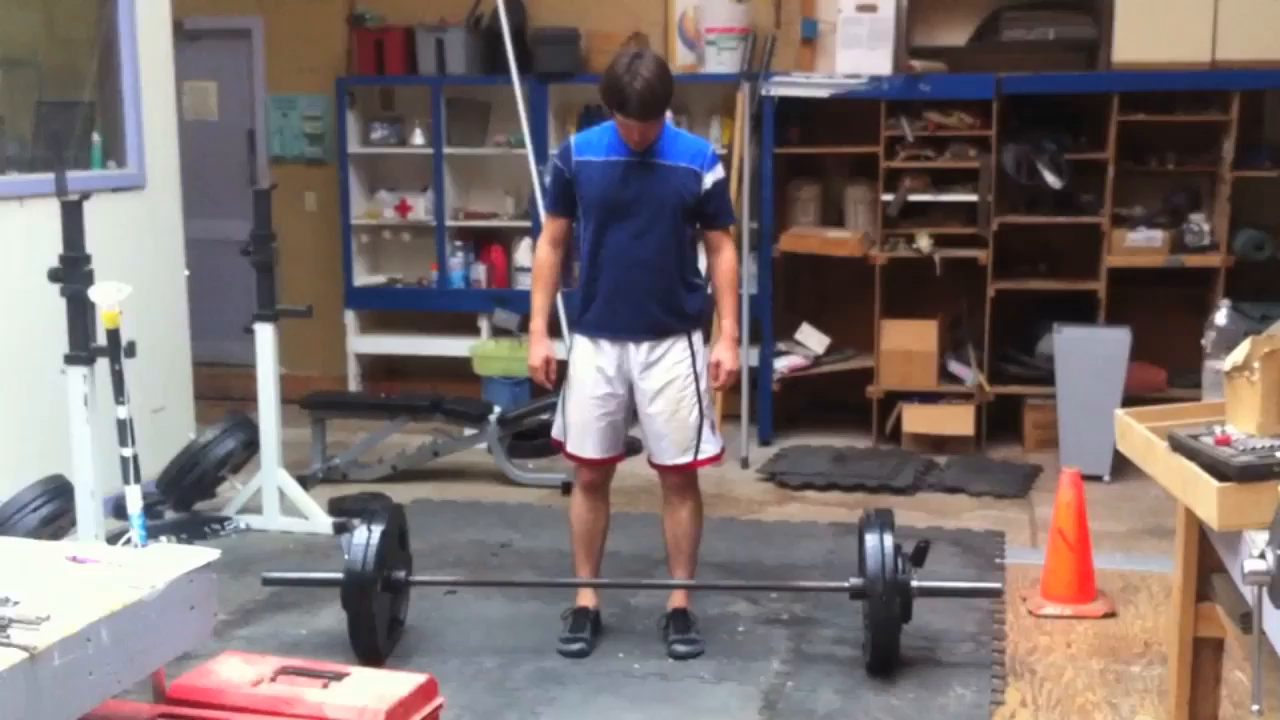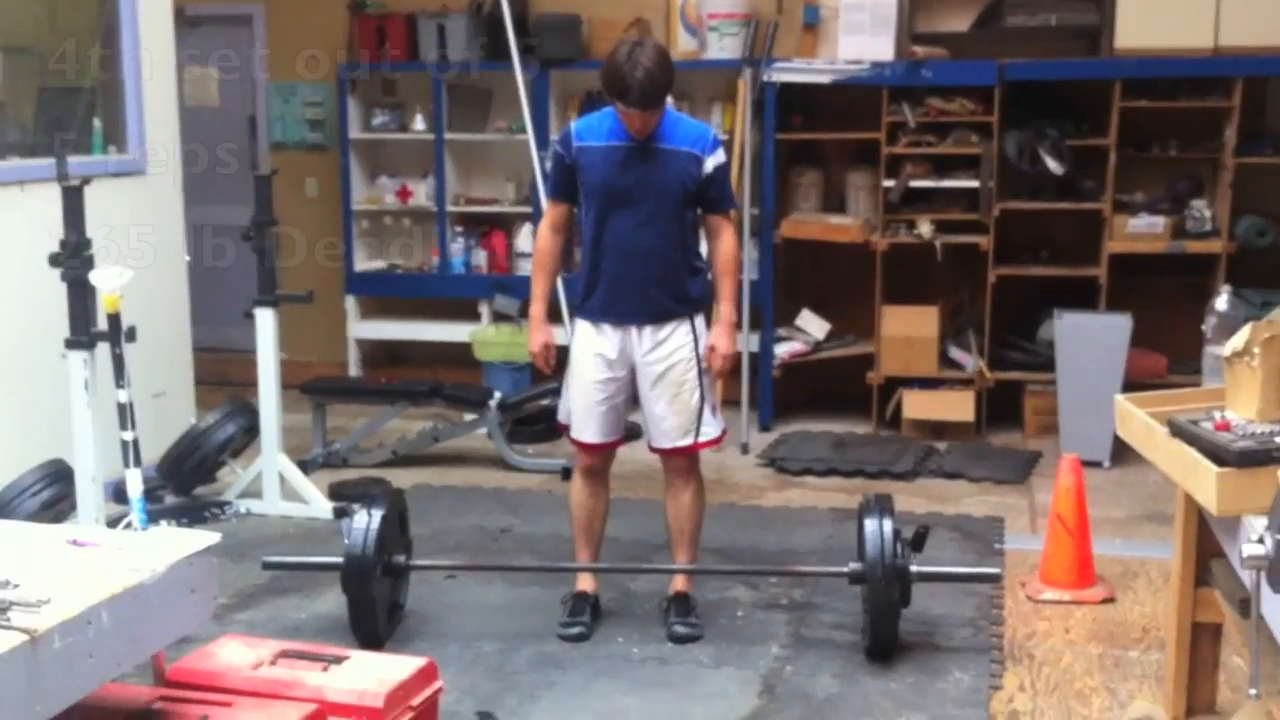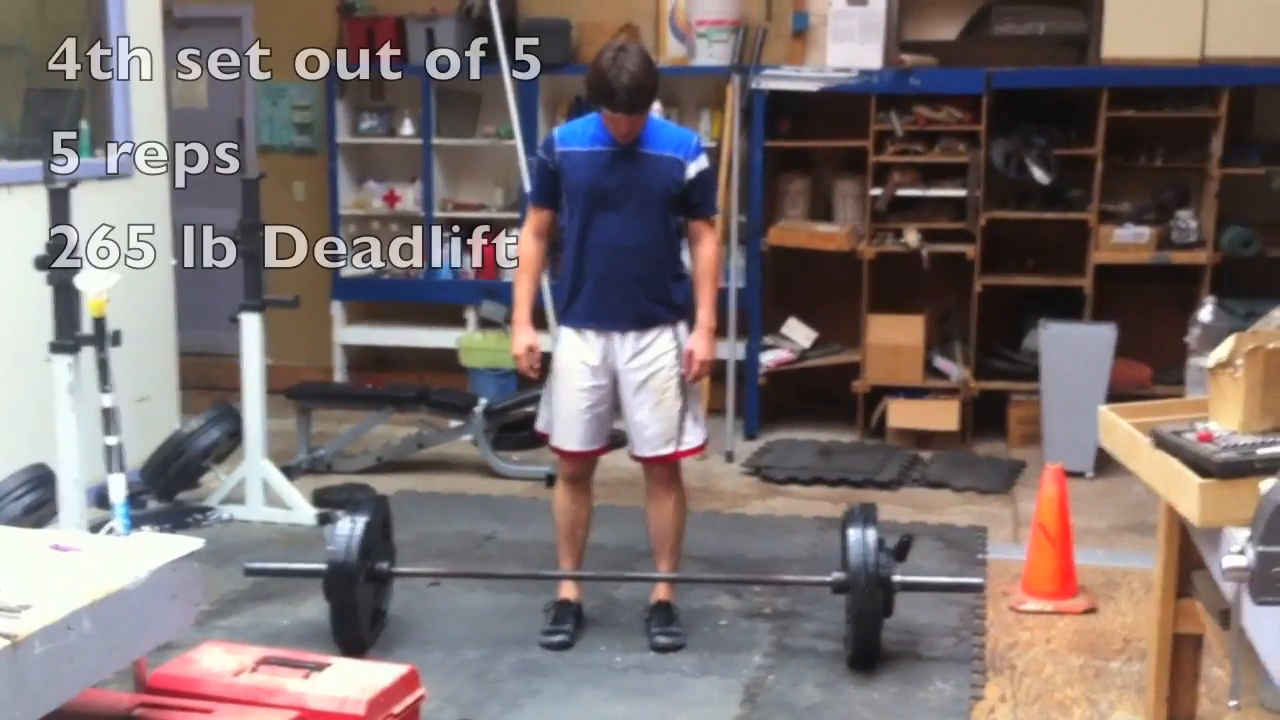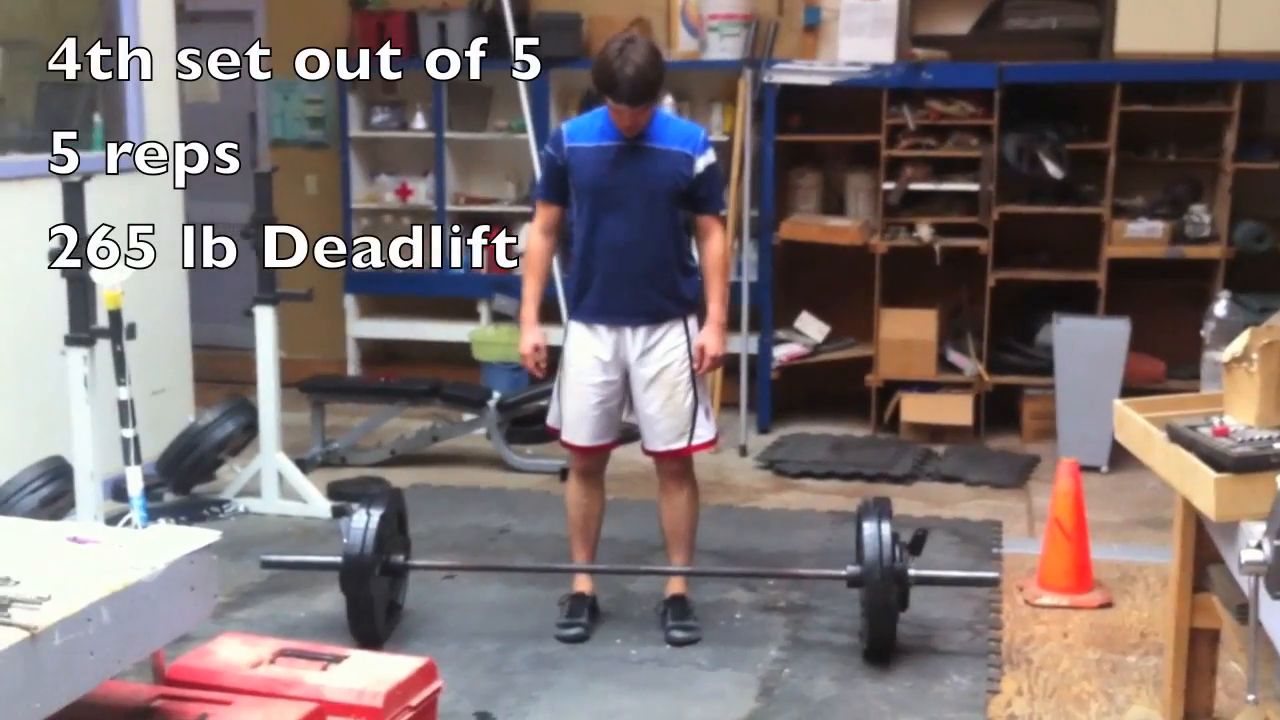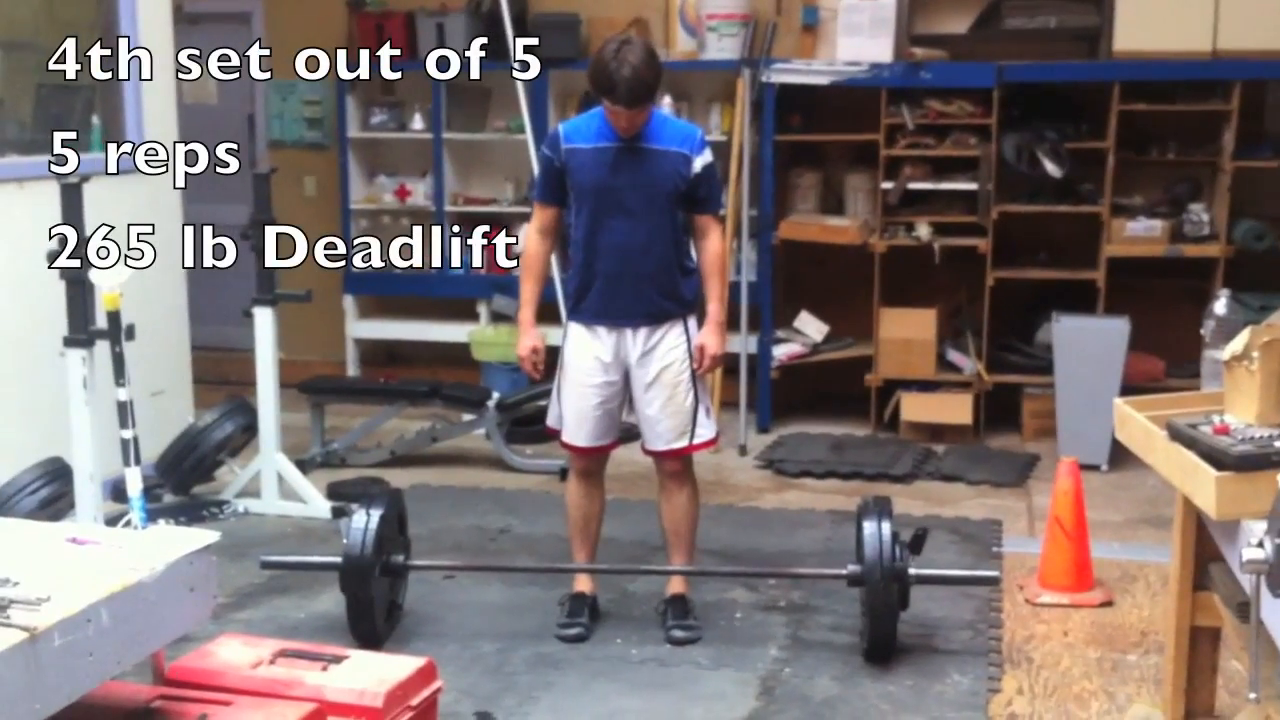
dt=0.3s
person 1, frame 1
left shoulder: (698, 160)
right shoulder: (576, 154)
left elbow: (721, 250)
right elbow: (552, 244)
left wrist: (728, 336)
right wrist: (538, 330)
left hip: (673, 340)
right hip: (595, 338)
left knee: (679, 474)
right knee: (589, 473)
left ankle: (679, 604)
right ankle: (585, 602)
person 1, frame 2
left shoulder: (700, 145)
right shoulder: (577, 140)
left elbow: (722, 235)
right elbow: (553, 228)
left wrist: (725, 322)
right wrist: (537, 314)
left hip: (674, 324)
right hip: (597, 323)
left knee: (681, 457)
right knee: (589, 457)
left ankle: (681, 588)
right ankle: (585, 586)
person 1, frame 3
left shoulder: (684, 150)
right shoulder: (561, 145)
left elbow: (703, 239)
right elbow: (535, 233)
left wrist: (704, 326)
right wrist: (522, 320)
left hip: (658, 331)
right hip: (580, 330)
left knee: (663, 465)
right knee: (572, 465)
left ankle: (664, 596)
right ankle: (567, 594)
person 1, frame 4
left shoulder: (691, 145)
right shoulder: (568, 140)
left elbow: (711, 235)
right elbow: (543, 230)
left wrist: (715, 321)
right wrist: (529, 319)
left hip: (667, 326)
right hip: (590, 325)
left knee: (674, 460)
right knee: (584, 459)
left ankle: (677, 590)
right ankle: (582, 587)
person 1, frame 5
left shoulder: (688, 145)
right shoulder: (566, 142)
left elbow: (709, 235)
right elbow: (541, 233)
left wrist: (715, 322)
right wrist: (526, 321)
left hip: (667, 327)
right hip: (589, 326)
left knee: (674, 460)
right knee: (584, 459)
left ankle: (678, 589)
right ankle: (582, 587)
